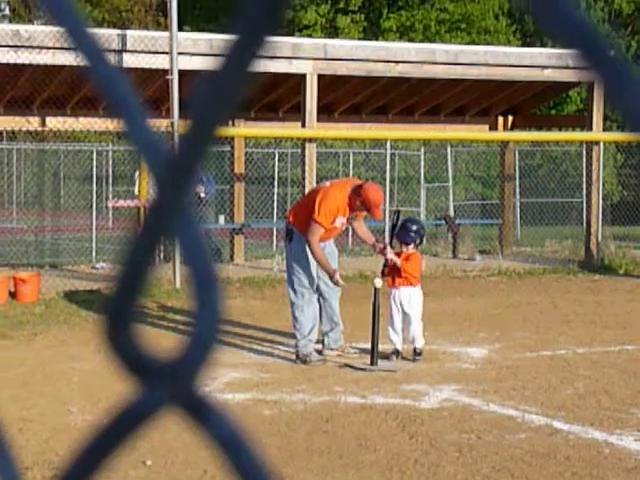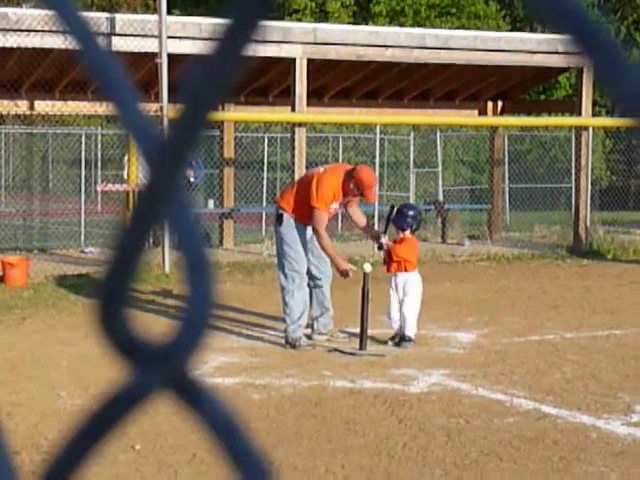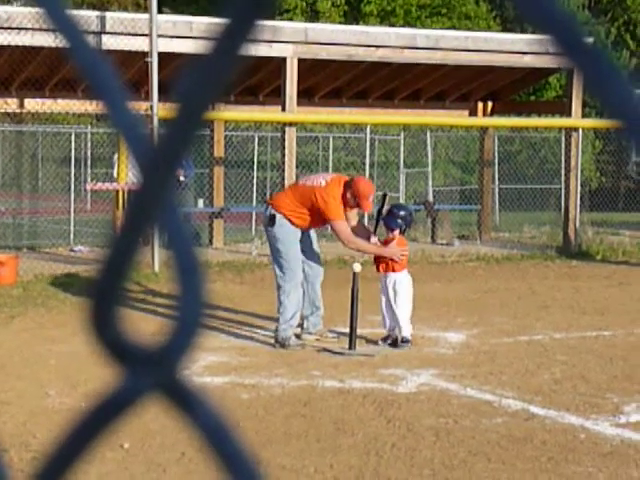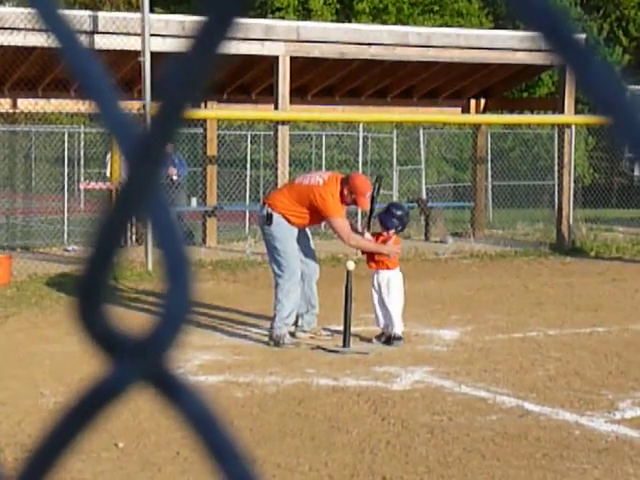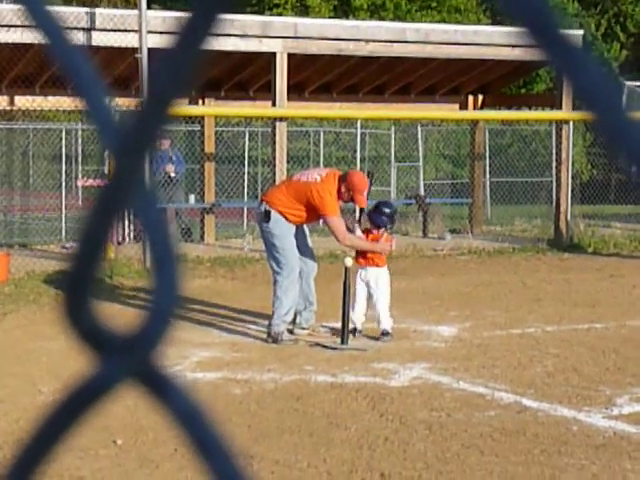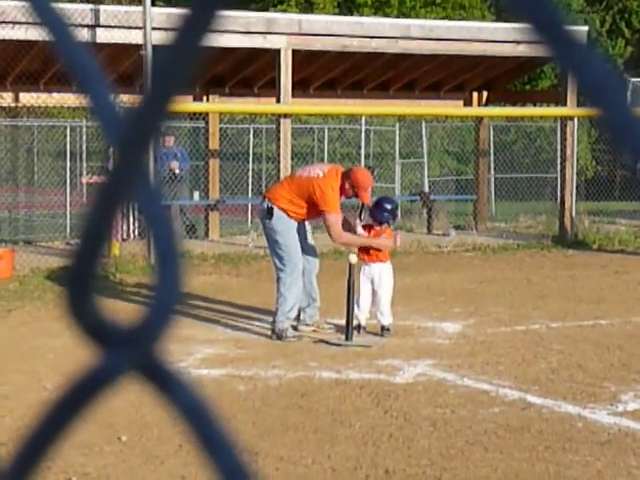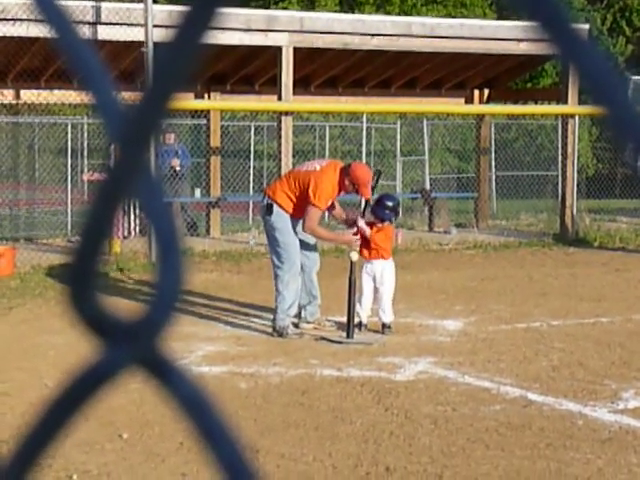
dt=0.4s
person 1, frame 1
left shoulder: (361, 193)
right shoulder: (332, 199)
left elbow: (358, 223)
right elbow: (312, 240)
left wrist: (374, 244)
right wrist: (330, 271)
left hip: (325, 237)
right hip: (301, 234)
left knee: (330, 291)
right knee: (305, 291)
left ankle: (333, 343)
right ankle: (304, 350)
person 1, frame 2
left shoulder: (354, 180)
right shoulder: (327, 184)
left elbow: (353, 210)
right elbow: (319, 231)
left wrist: (376, 236)
right wrist: (338, 262)
left hip: (313, 221)
right hip: (291, 218)
left knee: (321, 274)
right knee: (296, 276)
left ankle: (323, 328)
right ankle: (294, 335)
person 1, frame 3
left shoulder: (348, 187)
right shoulder: (330, 196)
left elbow: (354, 224)
right elbow: (349, 241)
left wrist: (374, 240)
right wrist: (384, 251)
left hip: (300, 220)
right hip: (281, 218)
left knee: (313, 273)
right knee: (292, 276)
left ankle: (312, 327)
right ankle: (284, 335)
person 1, frame 4
left shoulder: (341, 185)
right shoulder: (327, 194)
left elbow: (342, 222)
right elbow: (348, 238)
left wrist: (365, 238)
right wrist: (383, 248)
left hip: (294, 219)
right hip: (276, 217)
left knee: (309, 271)
right knee: (290, 274)
left ankle: (306, 326)
right ankle: (278, 333)
person 1, frame 5
left shoulder: (338, 179)
right shoulder: (325, 191)
left elbow: (335, 217)
right elbow: (343, 238)
left wrist: (358, 237)
right wrist: (377, 247)
left hip: (292, 215)
right hip: (274, 214)
left knee: (307, 267)
right knee: (289, 270)
left ankle: (304, 322)
right ankle: (277, 329)
person 1, frame 6
left shoulder: (342, 176)
right shoulder: (328, 188)
left elbow: (335, 213)
right elbow: (337, 236)
left wrist: (356, 230)
right wrist: (373, 242)
left hip: (295, 212)
right hip: (276, 211)
left knee: (309, 264)
right knee: (292, 267)
left ankle: (308, 319)
right ankle: (281, 327)
person 1, frame 7
left shoulder: (340, 171)
right shoulder: (324, 182)
left elbow: (330, 201)
right elbow: (309, 227)
left wrist: (347, 219)
right wrist: (341, 239)
left hip: (297, 210)
right hip: (278, 208)
left knee: (310, 262)
right knee: (290, 265)
left ankle: (309, 316)
right ankle: (282, 324)
person 2, frame 1
left shoulder: (415, 256)
right shoulder: (397, 255)
left elbow: (405, 267)
right elbow: (386, 273)
left wrist: (394, 258)
right wrist: (388, 262)
left hip: (412, 293)
right hip: (396, 292)
left knee: (414, 320)
right knee: (395, 322)
left ankle: (418, 347)
right ankle: (397, 348)
person 2, frame 2
left shoulder: (410, 241)
right shoulder: (396, 242)
left elbow: (397, 251)
right elbow: (388, 260)
left wrist: (387, 243)
right wrist: (386, 248)
left hip: (410, 279)
right hip: (396, 278)
left knee: (408, 308)
right knee: (394, 308)
left ankle: (409, 336)
right ankle: (398, 332)
person 2, frame 3
left shoulder: (399, 242)
right shoulder: (387, 241)
right elbow: (379, 259)
left hip: (400, 279)
right hip: (386, 278)
left knee: (401, 308)
right knee: (386, 308)
left ankle: (406, 336)
right ankle: (391, 333)
person 2, frame 4
left shoulder: (394, 240)
right shoulder: (376, 236)
left elbow: (381, 253)
left wrist: (370, 241)
left hip: (391, 276)
right hip: (377, 275)
left knee: (393, 306)
right knee: (378, 306)
left ankle: (397, 334)
right ankle: (385, 331)
person 2, frame 5
left shoulder: (384, 237)
right shoulder: (364, 232)
left elbow: (371, 250)
left wrist: (361, 238)
left hip: (378, 273)
right hip: (362, 272)
left knee: (381, 303)
right knee: (358, 301)
left ankle: (386, 329)
right ankle: (357, 327)
person 2, frame 6
left shoulder: (386, 232)
right shoulder: (366, 228)
left wrist: (362, 233)
right wrist: (357, 229)
left hip: (382, 269)
right hip: (366, 267)
left knee: (383, 298)
right knee: (363, 297)
left ankle: (385, 325)
right ankle: (361, 323)
person 2, frame 7
left shoulder: (388, 230)
right shoulder: (368, 226)
left elbow: (374, 239)
left wrist: (363, 227)
right wrist: (358, 225)
left hip: (384, 266)
right hip: (368, 265)
left knee: (384, 296)
right knee: (365, 294)
left ankle: (386, 323)
right ankle: (362, 321)
